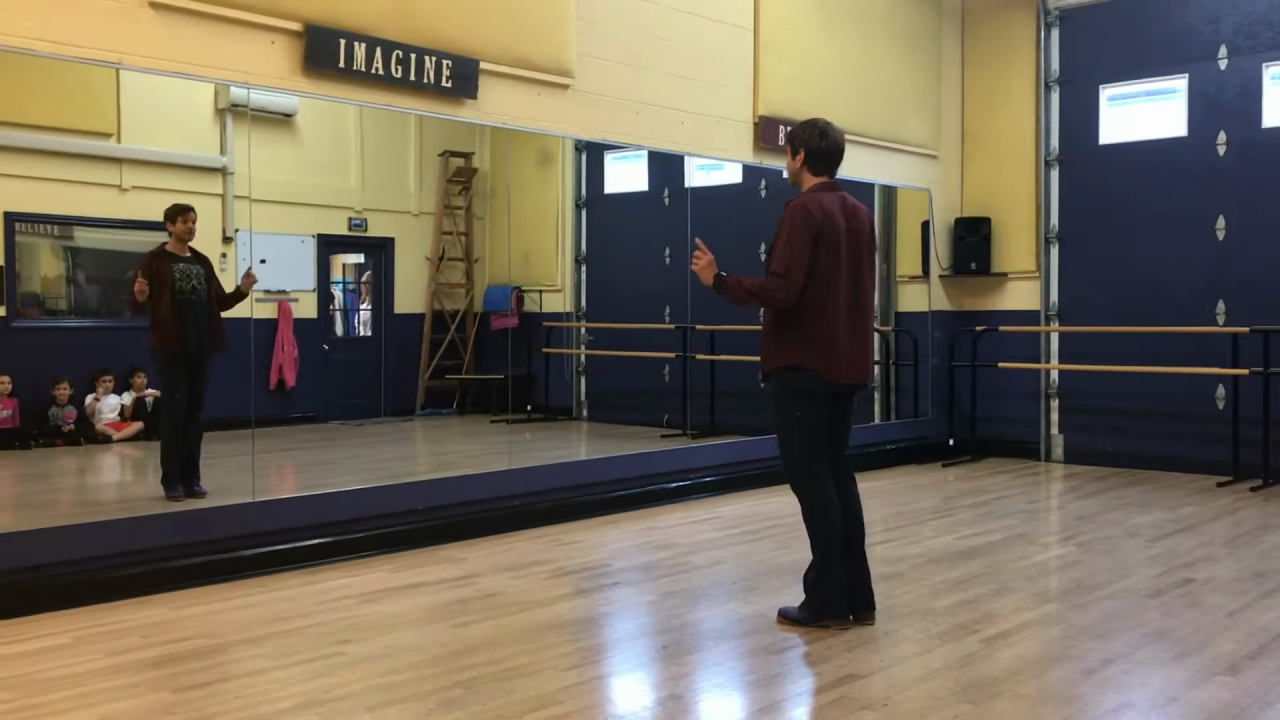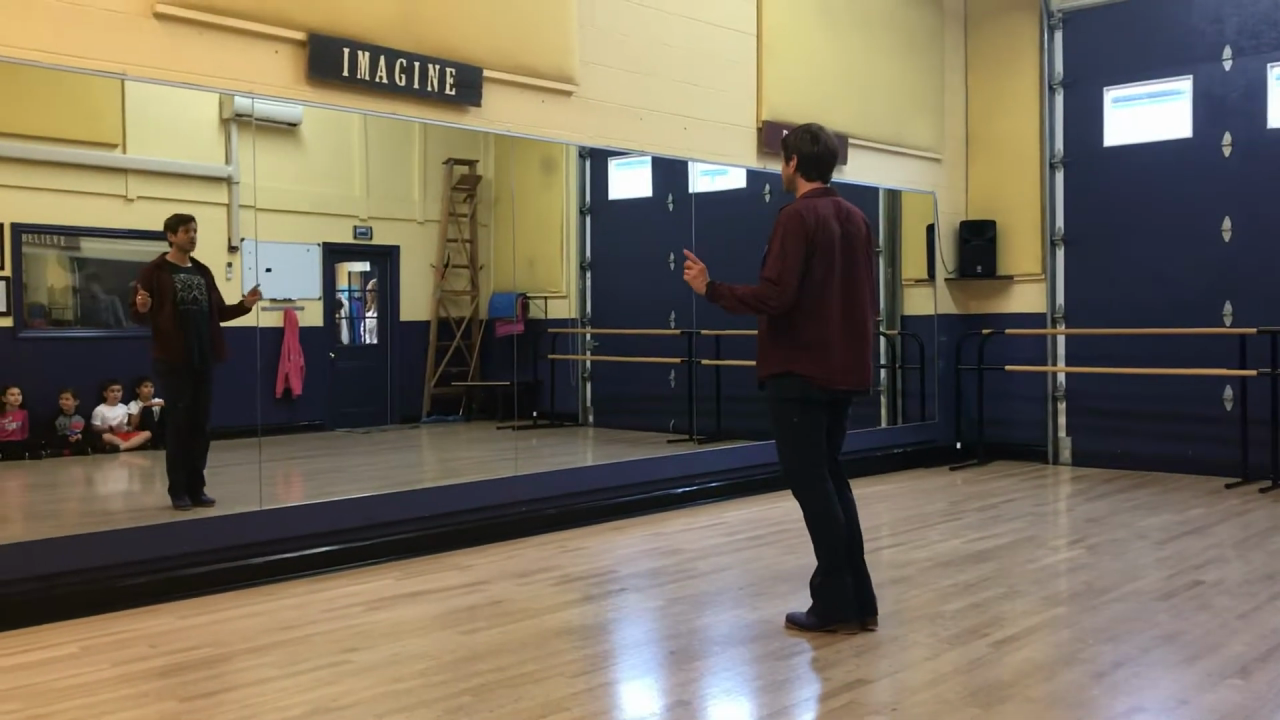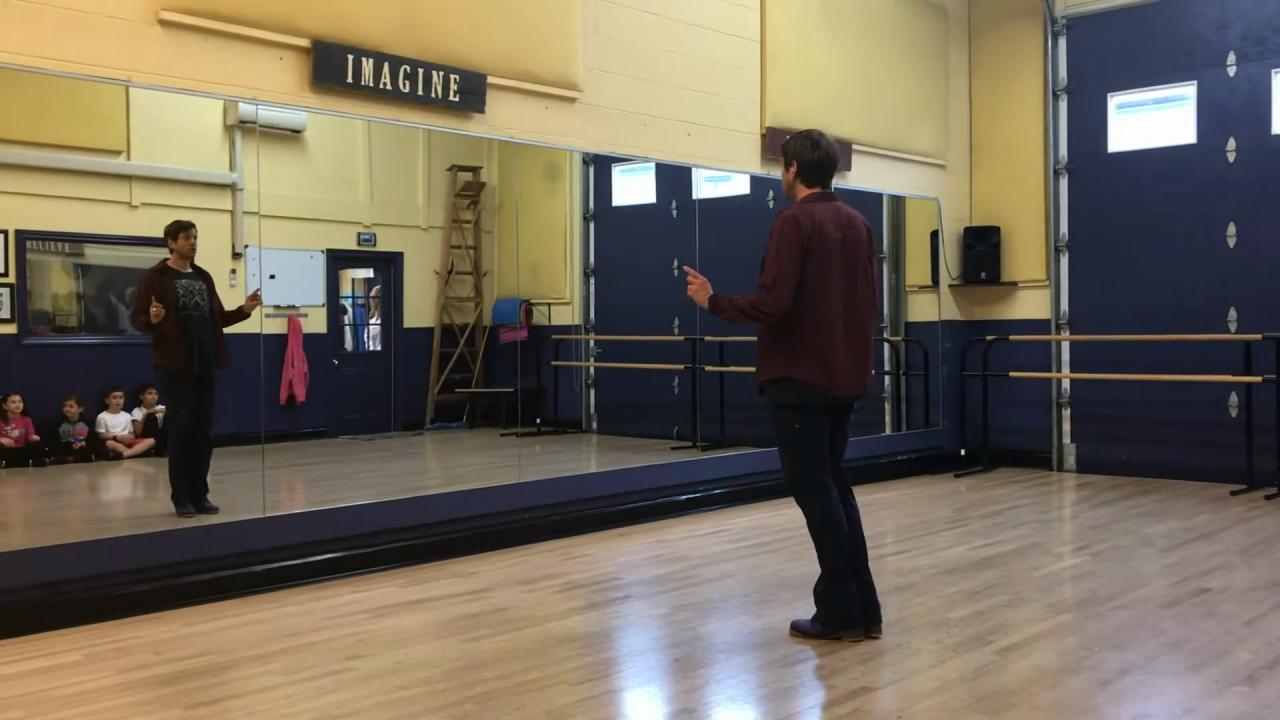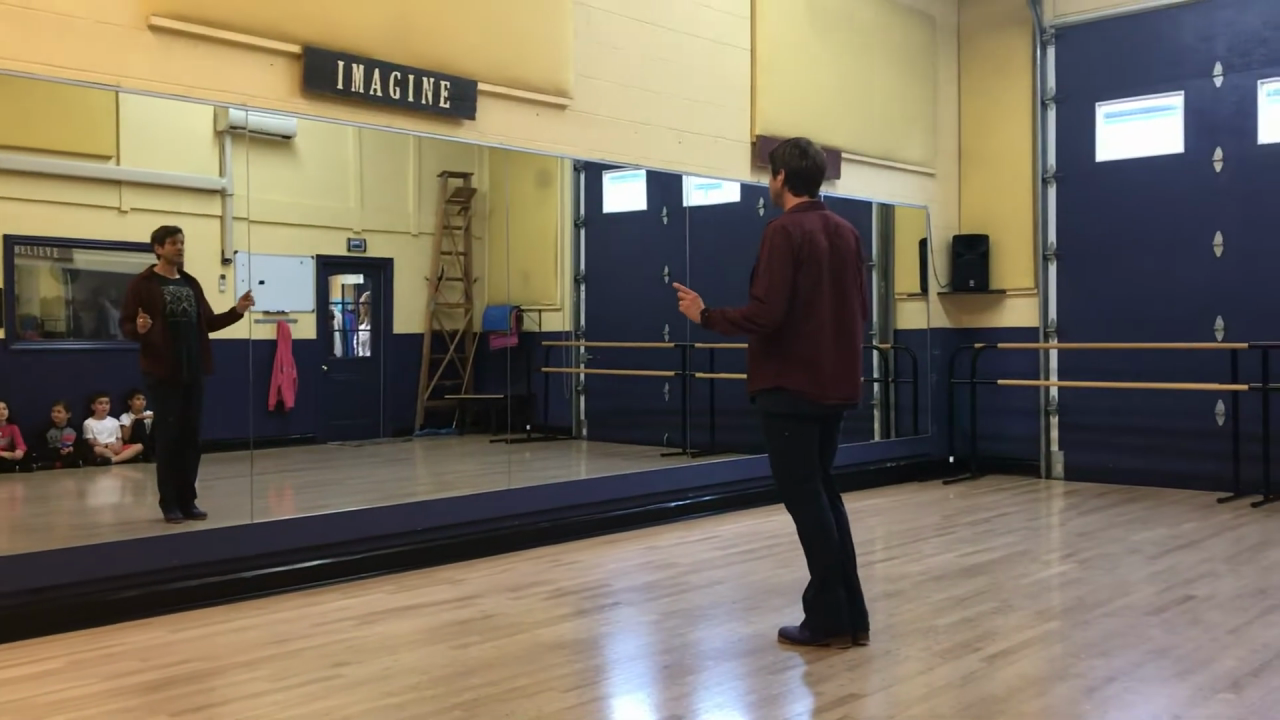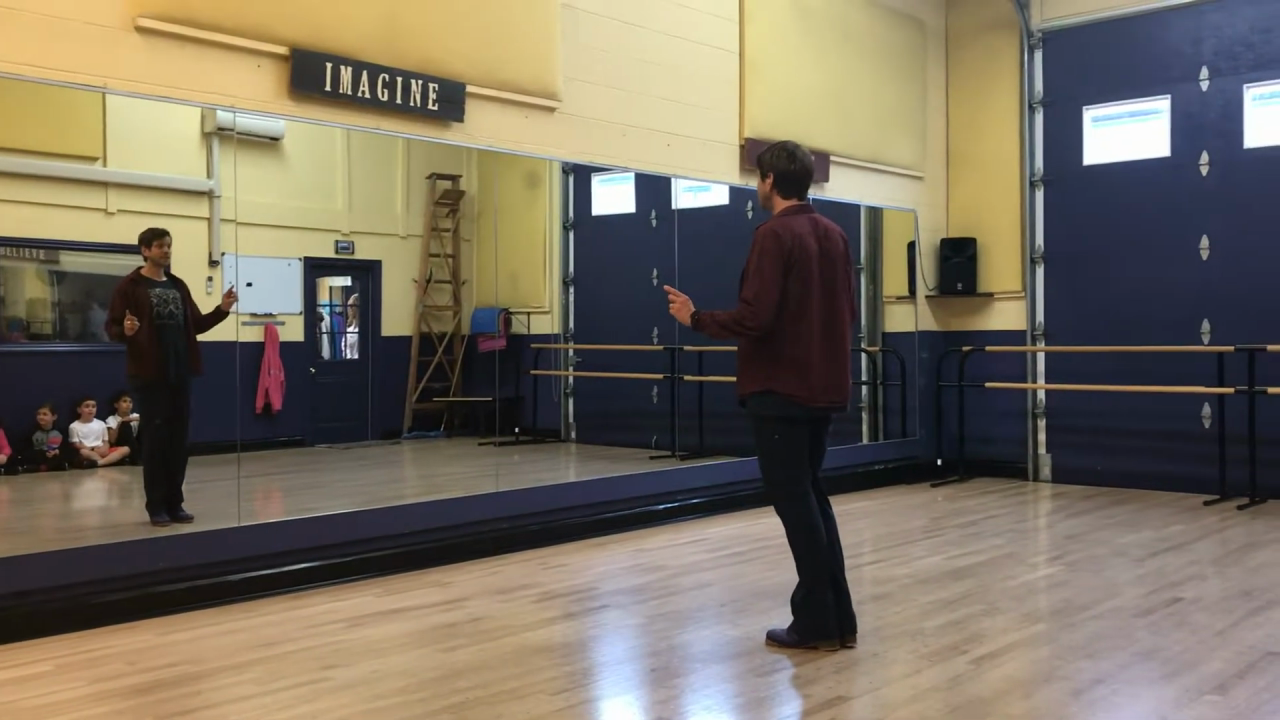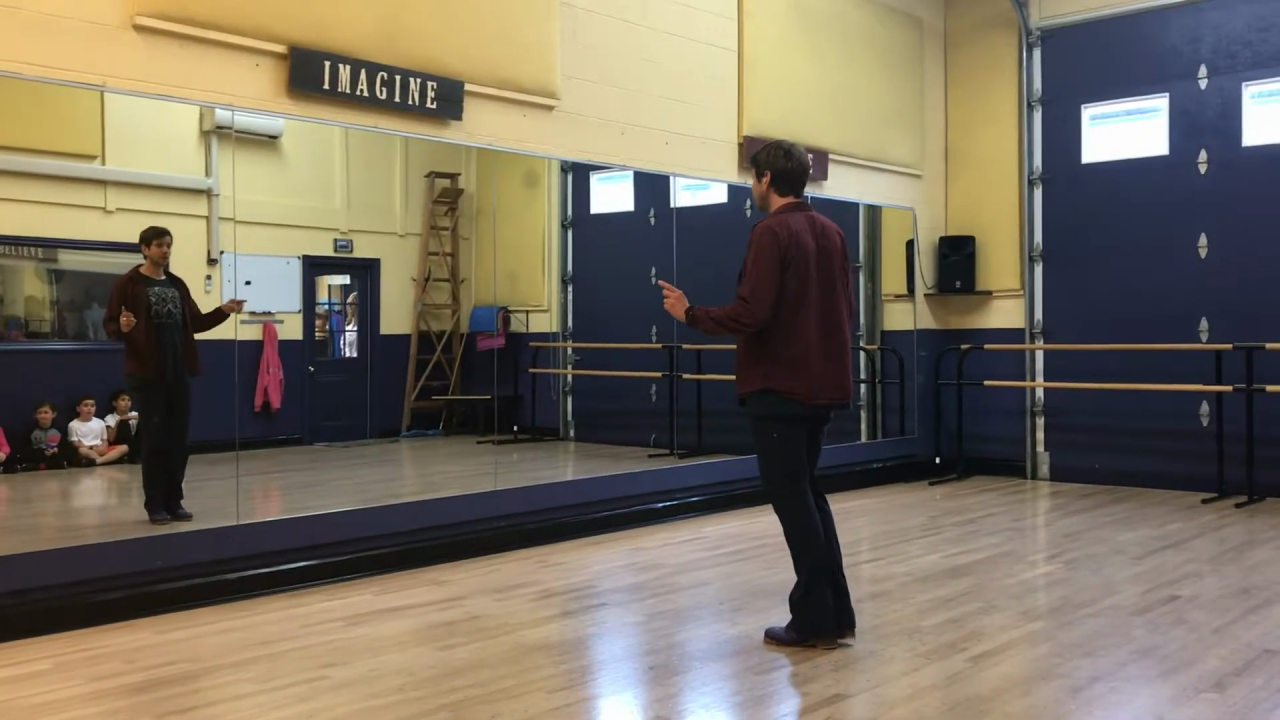
dt=0.4s
person 1, frame 1
left shoulder: (804, 210)
right shoulder: (860, 214)
left elbow: (781, 289)
left wrist: (718, 280)
left hip: (803, 366)
right hip: (845, 365)
left knee: (809, 478)
right knee: (837, 474)
left ankle: (828, 600)
right ankle: (857, 596)
person 1, frame 2
left shoulder: (798, 216)
right shoulder: (856, 220)
left elbow: (775, 295)
left wrist: (710, 288)
left hip: (798, 372)
right hip: (843, 371)
left knee: (810, 483)
right knee: (830, 477)
left ankle: (835, 605)
right ankle: (858, 600)
person 1, frame 3
left shoulder: (795, 221)
right shoulder: (857, 224)
left elbow: (772, 303)
right elbow: (869, 303)
left wrist: (713, 301)
left hip: (798, 378)
right hip: (844, 377)
left knee: (813, 490)
right knee: (833, 485)
left ankle: (839, 613)
right ankle: (862, 608)
person 1, frame 4
left shoulder: (785, 231)
right shoulder: (846, 233)
left elbow: (766, 314)
right elbow: (859, 309)
left wrist: (705, 315)
left hip: (790, 387)
right hip: (833, 385)
left knee: (804, 497)
right knee: (822, 492)
left ankle: (828, 618)
right ankle: (850, 614)
person 1, frame 5
left shoulder: (774, 235)
right shoulder: (834, 236)
left elbow: (755, 317)
right elbow: (846, 312)
left wrist: (695, 318)
left hip: (780, 390)
right hip: (823, 387)
left knee: (793, 501)
right knee: (811, 496)
left ankle: (816, 623)
right ankle: (838, 618)
person 1, frame 6
left shoulder: (772, 232)
right shoulder: (832, 233)
left elbow: (751, 313)
right elbow: (844, 308)
left wrist: (689, 313)
left hip: (779, 387)
right hip: (823, 383)
left knee: (792, 500)
right knee: (807, 493)
left ankle: (814, 621)
right ankle: (836, 612)
person 2, frame 1
left shoulder: (202, 262)
right shoulder: (154, 260)
left elbow: (219, 302)
right elbow: (140, 306)
left wrist: (242, 290)
right wrist: (140, 297)
left hip: (201, 348)
right hip: (170, 349)
left knee: (195, 413)
right knee: (175, 412)
left ankle: (191, 479)
right ankle: (172, 480)
person 2, frame 2
left shoulder: (203, 272)
right shoulder: (155, 271)
left elbow: (218, 313)
right elbow: (140, 316)
left wrist: (244, 305)
right wrist: (142, 309)
left hip: (203, 358)
right hip: (173, 360)
left knee: (200, 423)
right knee: (178, 423)
left ankle: (196, 487)
right ankle: (178, 490)
person 2, frame 3
left shoulder: (203, 277)
right shoulder: (156, 277)
left elbow: (218, 318)
right elbow: (137, 319)
left wrist: (245, 310)
right wrist: (152, 320)
left hip: (205, 365)
right hip: (174, 366)
left knee: (203, 431)
right knee: (180, 430)
left ankle: (199, 494)
right ankle: (181, 497)
person 2, frame 4
left shoulder: (191, 283)
right shoulder: (143, 284)
left elbow: (207, 323)
right elbow: (125, 325)
left wrist: (236, 311)
right wrist: (139, 329)
left hip: (193, 371)
right hip: (163, 373)
left knee: (191, 437)
right knee: (168, 437)
left ankle: (187, 500)
right ankle: (170, 503)
person 2, frame 5
left shoulder: (178, 285)
right shoulder: (130, 286)
left elbow: (196, 324)
right elbow: (112, 327)
left wrist: (222, 309)
right wrist: (125, 331)
left hip: (180, 373)
right hip: (150, 375)
left knee: (179, 440)
right knee: (156, 439)
left ankle: (174, 503)
right ankle: (156, 506)
person 2, frame 6
left shoulder: (177, 284)
right shoulder: (128, 284)
left elbow: (195, 323)
right elbow: (109, 325)
left wrist: (223, 311)
right wrist: (122, 328)
left hip: (179, 372)
right hip: (147, 373)
left knee: (179, 437)
right knee: (155, 437)
left ankle: (173, 501)
right ankle: (155, 505)
